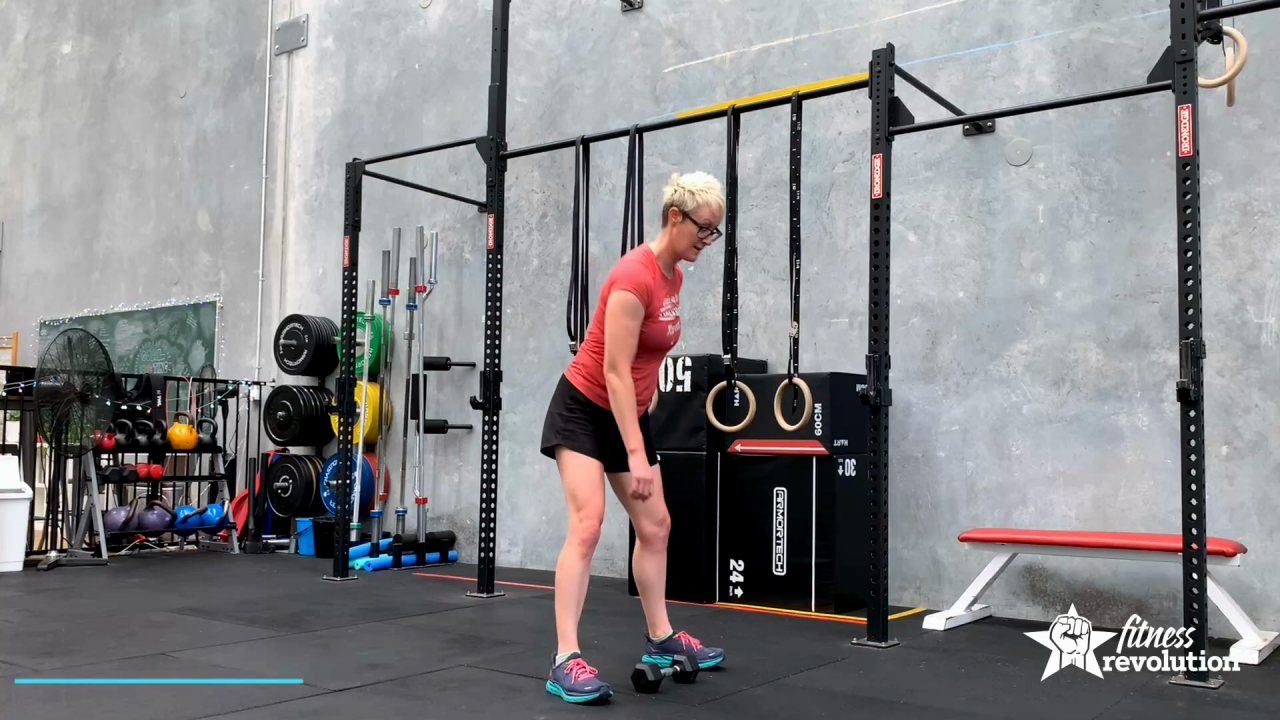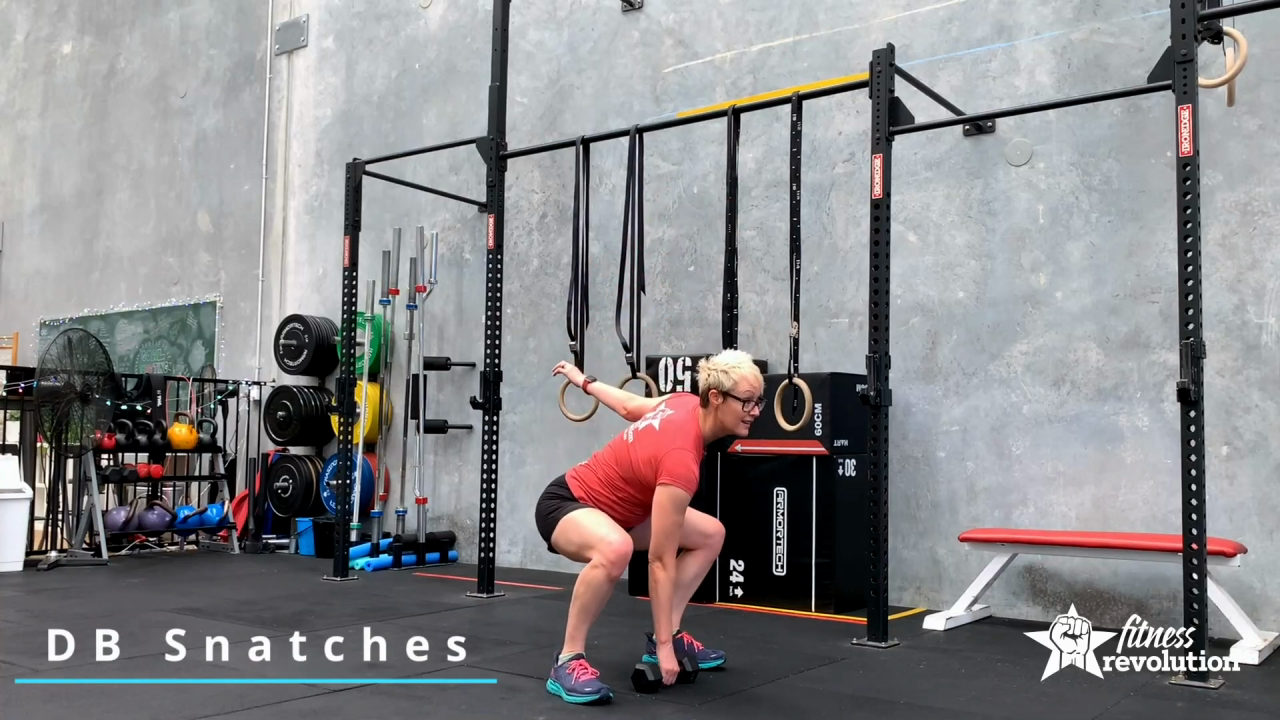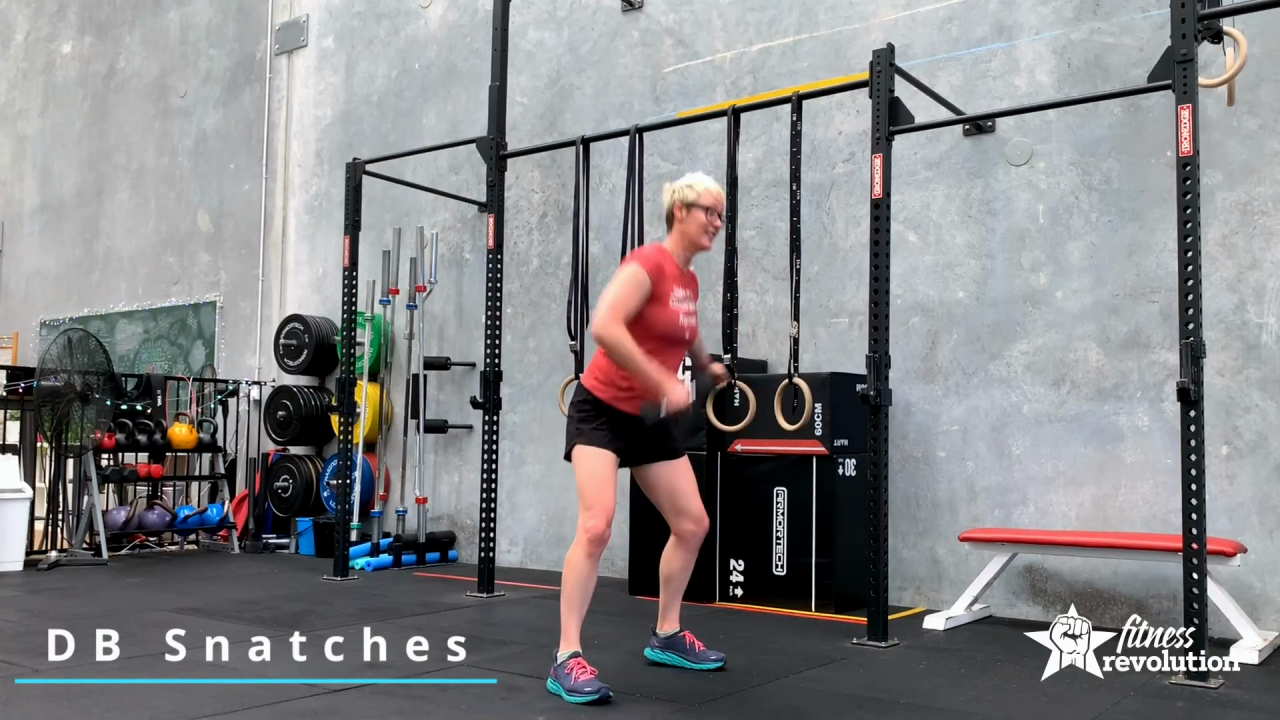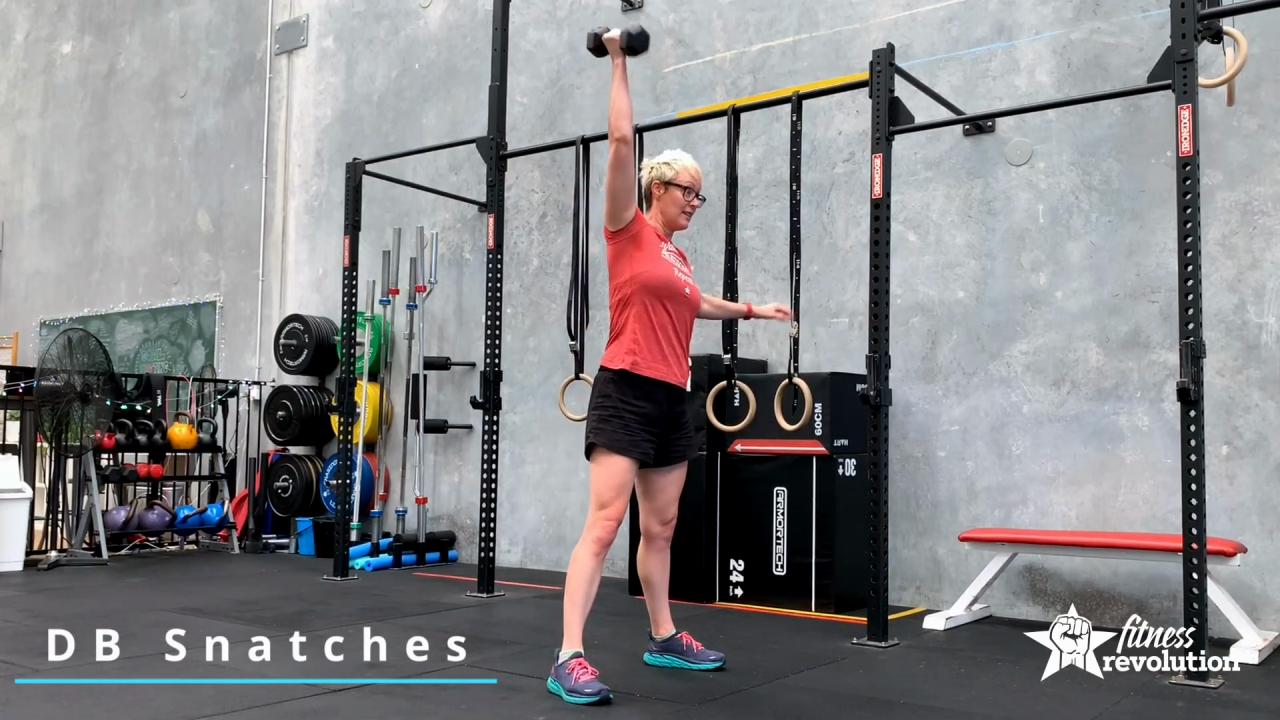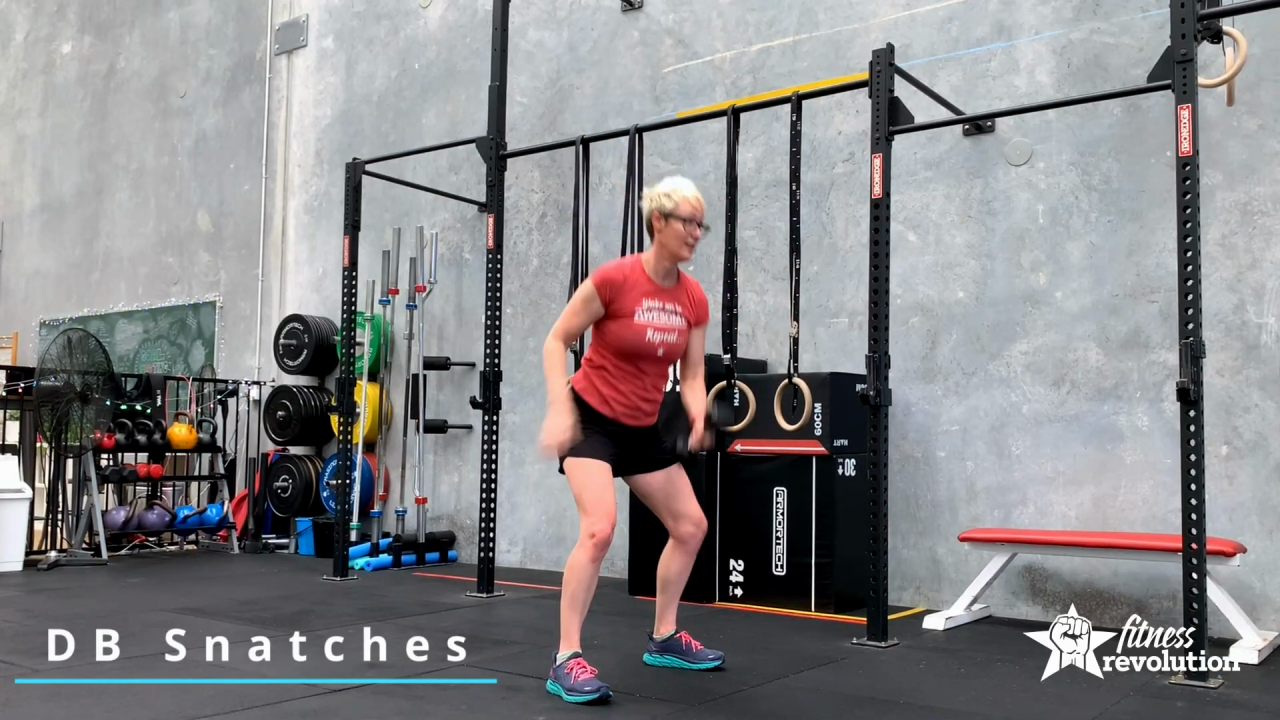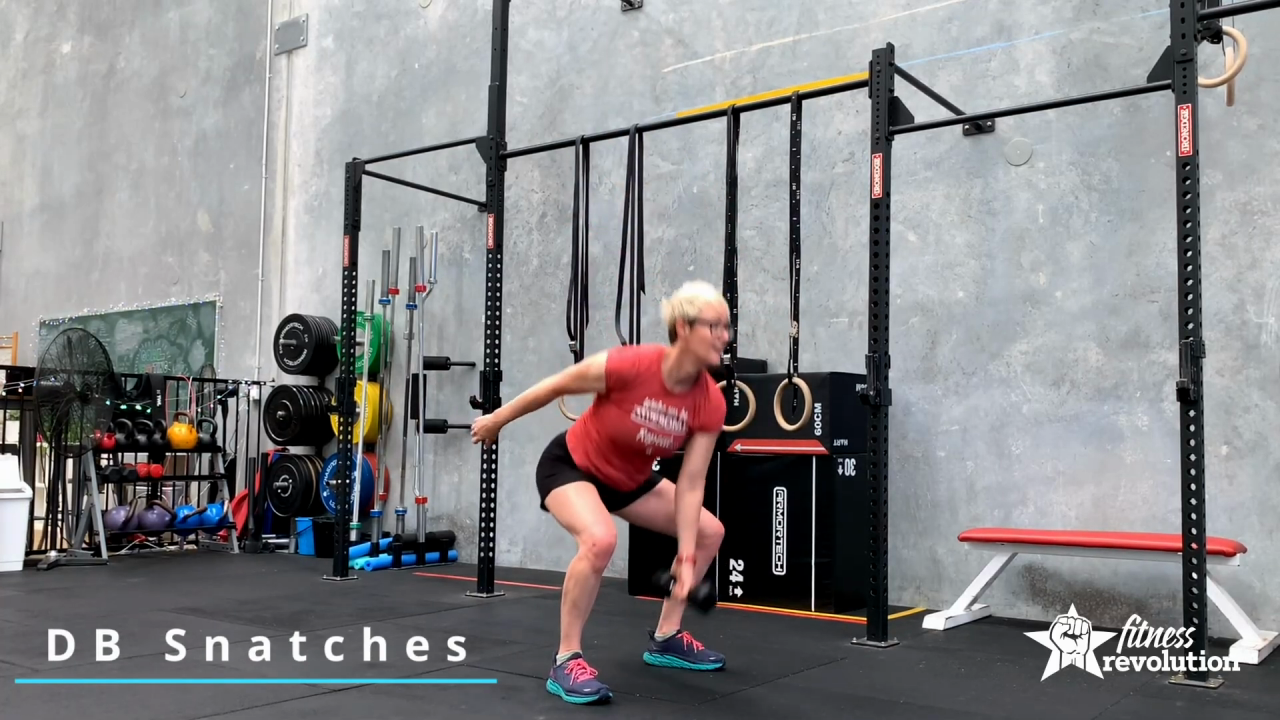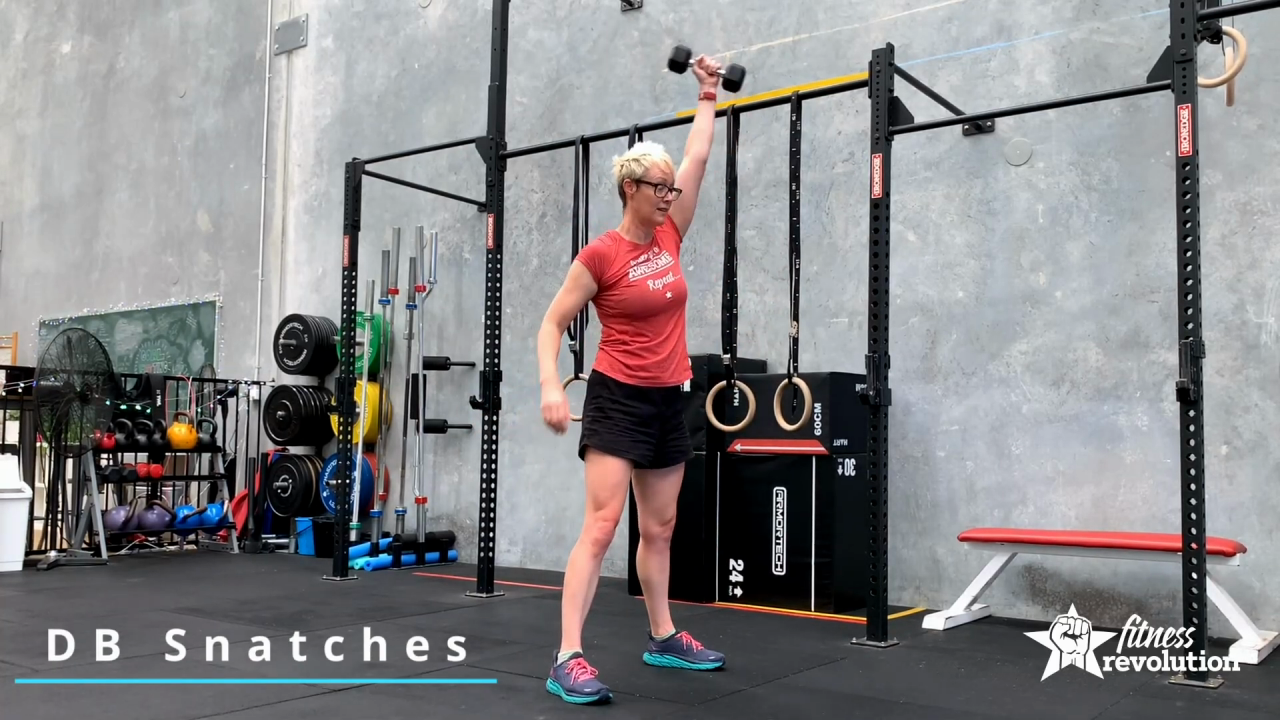
dt=0.7s
person 1, frame 1
left shoulder: (669, 271)
right shoulder: (637, 277)
right elbow: (616, 374)
right wrist: (636, 456)
left hip: (621, 412)
right hip: (581, 411)
left knee: (655, 525)
right knee: (587, 526)
left ankle: (661, 639)
right ankle: (565, 658)
person 1, frame 2
left shoulder: (686, 405)
right shoulder: (681, 461)
left elbow: (631, 407)
right elbow: (661, 561)
left wrist: (585, 381)
right wrist: (665, 650)
left hip: (608, 501)
right hip: (564, 504)
left knee: (711, 534)
right knee: (615, 549)
left ankle: (666, 635)
right ankle: (569, 661)
person 1, frame 3
left shoulder: (688, 277)
right shoulder: (646, 262)
right elbow: (603, 329)
left wrist: (706, 365)
right wrist: (662, 382)
left hip: (651, 418)
right hip: (603, 409)
left knee: (694, 525)
right knee: (596, 526)
left ankle: (668, 636)
right ankle: (567, 658)
person 1, frame 4
left shoulder: (676, 256)
right shoulder: (628, 229)
left elbow: (692, 304)
right elbow: (620, 141)
left wrist: (751, 309)
right wrist: (619, 61)
left hip: (670, 399)
right hip: (626, 392)
left knee: (661, 529)
right knee: (604, 525)
left ankle: (663, 636)
right ankle: (568, 657)
person 1, frame 5
left shoulder: (694, 297)
right shoulder: (614, 278)
left elbow: (692, 376)
right elbow: (558, 340)
left wrist: (700, 418)
right wrist: (560, 408)
left hip: (645, 429)
right hip: (593, 421)
left knee: (690, 526)
right knee: (599, 530)
left ankle: (664, 638)
right ankle: (568, 659)
person 1, frame 6
left shoulder: (710, 404)
right shoulder: (628, 366)
left elbow: (690, 489)
right elbow: (556, 385)
left wrist: (686, 559)
right wrist: (496, 420)
left hip: (630, 481)
right hip: (569, 468)
left knee: (710, 532)
right knee: (600, 538)
left ankle: (665, 637)
right ankle: (567, 658)
person 1, frame 7
left shoulder: (669, 237)
right shoulder: (600, 255)
left elbow: (698, 158)
right elbow: (551, 324)
left wrist: (708, 95)
right wrist: (550, 387)
left hip: (668, 401)
right hip: (617, 399)
left knee: (659, 531)
right knee: (600, 528)
left ankle: (663, 637)
right ankle: (567, 658)
